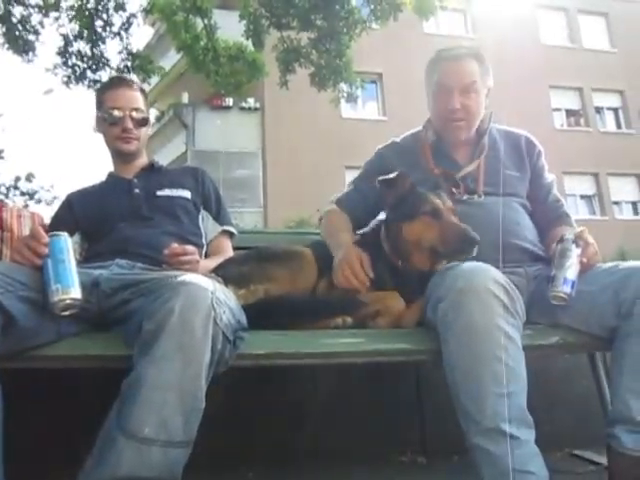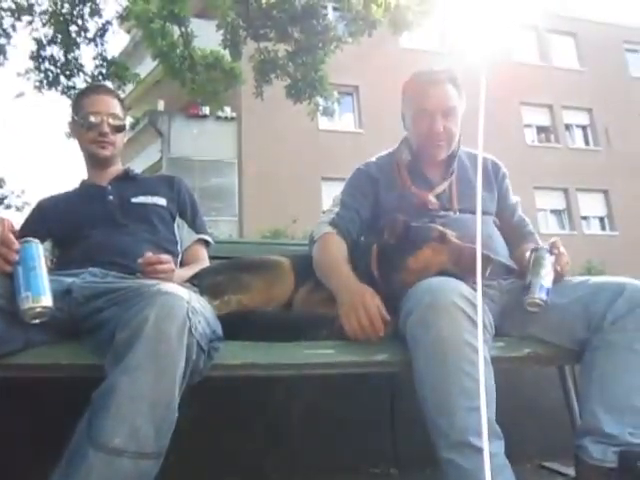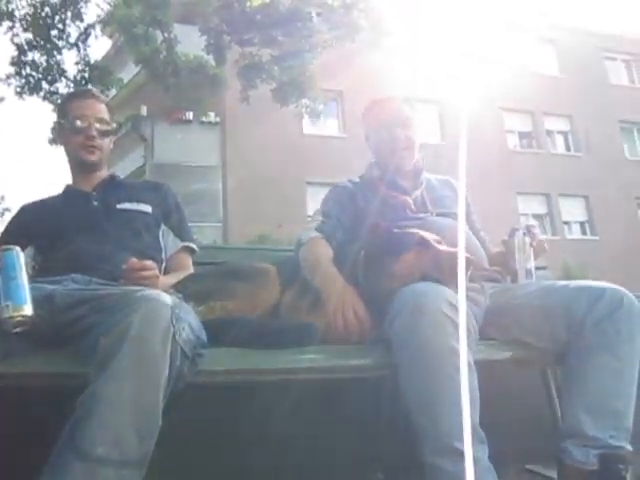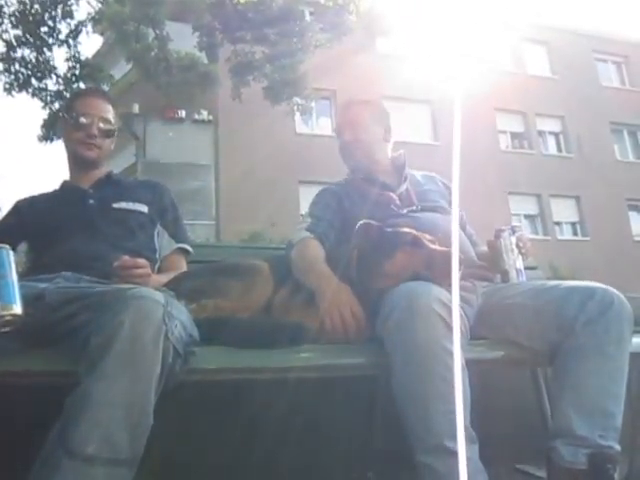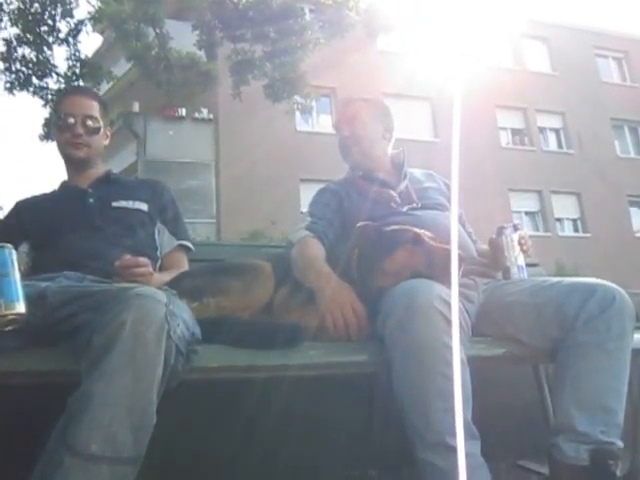
dt=1s
person 1, frame 1
left shoulder: (521, 147)
right shoulder: (399, 156)
left elbow: (554, 219)
right elbow: (338, 211)
right wrist: (343, 246)
left hip: (542, 278)
right hip: (458, 279)
right knee: (477, 286)
person 1, frame 2
left shoulder: (488, 169)
right shoulder: (375, 175)
left elbow: (520, 237)
right elbow: (329, 235)
right wrist: (347, 286)
left hip: (510, 291)
right hip: (436, 293)
right knee: (444, 301)
person 1, frame 3
left shoulder: (448, 187)
right shoulder: (351, 194)
right elbow: (313, 245)
right wrist: (334, 283)
left hip: (487, 292)
right hip: (420, 296)
right knee: (430, 305)
person 1, frame 4
left shoulder: (433, 183)
right shoulder: (337, 197)
right elbow: (305, 246)
right wrist: (327, 283)
left hip: (479, 290)
right hip: (412, 295)
left knee: (603, 304)
right knee: (422, 305)
person 1, frame 5
left shoulder: (433, 182)
right shoulder: (336, 195)
right elbow: (305, 244)
left wrist: (500, 253)
right wrist: (327, 281)
left hip: (481, 287)
right hip: (410, 293)
left knee: (606, 301)
right knee: (423, 303)
person 2, frame 1
left shoulder: (192, 180)
right shoulder: (81, 200)
left elbow: (226, 256)
right elbow: (47, 251)
left wrist: (200, 267)
left hip: (160, 284)
right hip: (81, 283)
left knee: (194, 296)
person 2, frame 2
left shoulder: (167, 188)
right shoulder: (53, 207)
left elbow: (201, 265)
left wrist: (176, 275)
left hip: (135, 293)
right hip: (54, 291)
left knee: (169, 305)
person 2, frame 3
left shoulder: (154, 195)
right shoulder: (36, 213)
left elbow: (186, 274)
left wrist: (159, 282)
left hip: (119, 301)
right hip: (39, 299)
left knee: (153, 311)
person 2, frame 4
left shoulder: (150, 195)
right shoulder: (32, 208)
left elbow: (179, 274)
left wrist: (151, 281)
left hip: (114, 299)
right hip: (33, 295)
left knee: (144, 309)
person 2, frame 5
left shoulder: (149, 193)
left elbow: (180, 271)
left wrist: (153, 279)
left hip: (116, 300)
right hip: (35, 295)
left knee: (146, 308)
